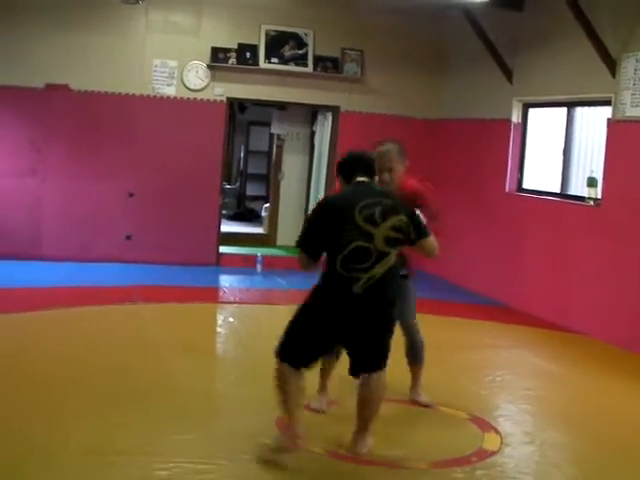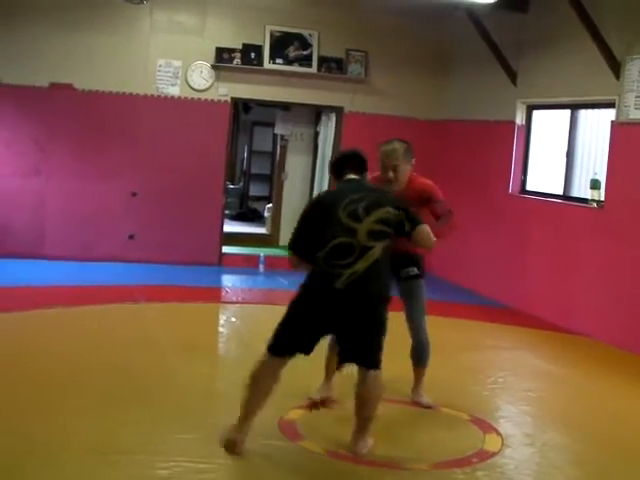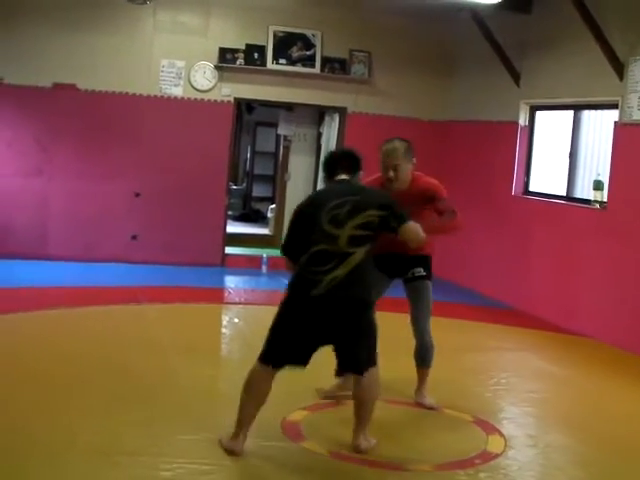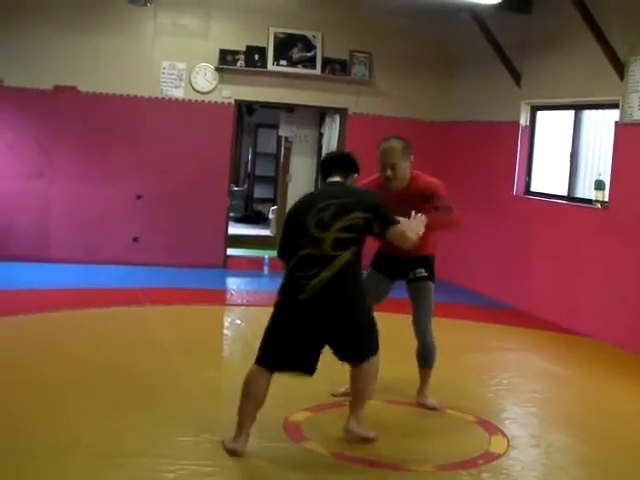
dt=0.1s
person 1, frame 1
left shoulder: (329, 205)
right shoulder: (398, 205)
left elbow: (305, 260)
right elbow: (431, 249)
right wrist: (415, 228)
left hip: (335, 296)
right hip: (381, 300)
left knee: (289, 359)
right knee: (372, 370)
left ankle: (290, 431)
right ankle: (360, 438)
person 1, frame 2
left shoulder: (319, 203)
right shoulder: (388, 200)
left elbow: (299, 259)
right elbow: (427, 241)
right wrist: (402, 224)
left hip: (322, 291)
right hip: (369, 297)
left knee: (276, 356)
right knee: (369, 367)
left ankle: (241, 430)
right ankle: (361, 438)
person 1, frame 3
left shoulder: (309, 204)
right shoulder: (376, 199)
left elbow: (290, 258)
right elbow: (417, 238)
right wrist: (409, 225)
left hip: (304, 297)
right hip: (354, 300)
left knee: (267, 364)
right knee: (365, 367)
left ankle: (238, 437)
right ankle: (362, 434)
person 1, frame 4
left shoulder: (300, 206)
right shoulder: (366, 200)
right elbow: (407, 240)
right wrist: (416, 224)
left hip: (295, 298)
right hip: (343, 299)
left knee: (264, 365)
right knee: (366, 356)
left ankle: (239, 438)
right ankle: (355, 420)
person 2, frame 1
left shoulder: (414, 191)
left elbow: (433, 221)
left hip: (395, 259)
left knee: (410, 326)
left ankle: (415, 389)
right ankle: (322, 391)
person 2, frame 2
left shoulder: (426, 190)
left elbow: (448, 220)
left hip: (409, 259)
left knee: (418, 328)
left ankle: (418, 389)
right ankle: (327, 384)
person 2, frame 3
left shoulder: (429, 188)
right shoulder: (372, 187)
left elbow: (453, 221)
left wrist: (419, 228)
left hip: (417, 259)
right hip: (383, 255)
left knee: (422, 329)
left ankle: (421, 390)
right ankle: (345, 380)
person 2, frame 4
left shoulder: (428, 187)
right shoulder: (371, 187)
left elbow: (451, 217)
left hip: (419, 260)
right hip: (385, 257)
left knee: (423, 331)
left ankle: (423, 390)
